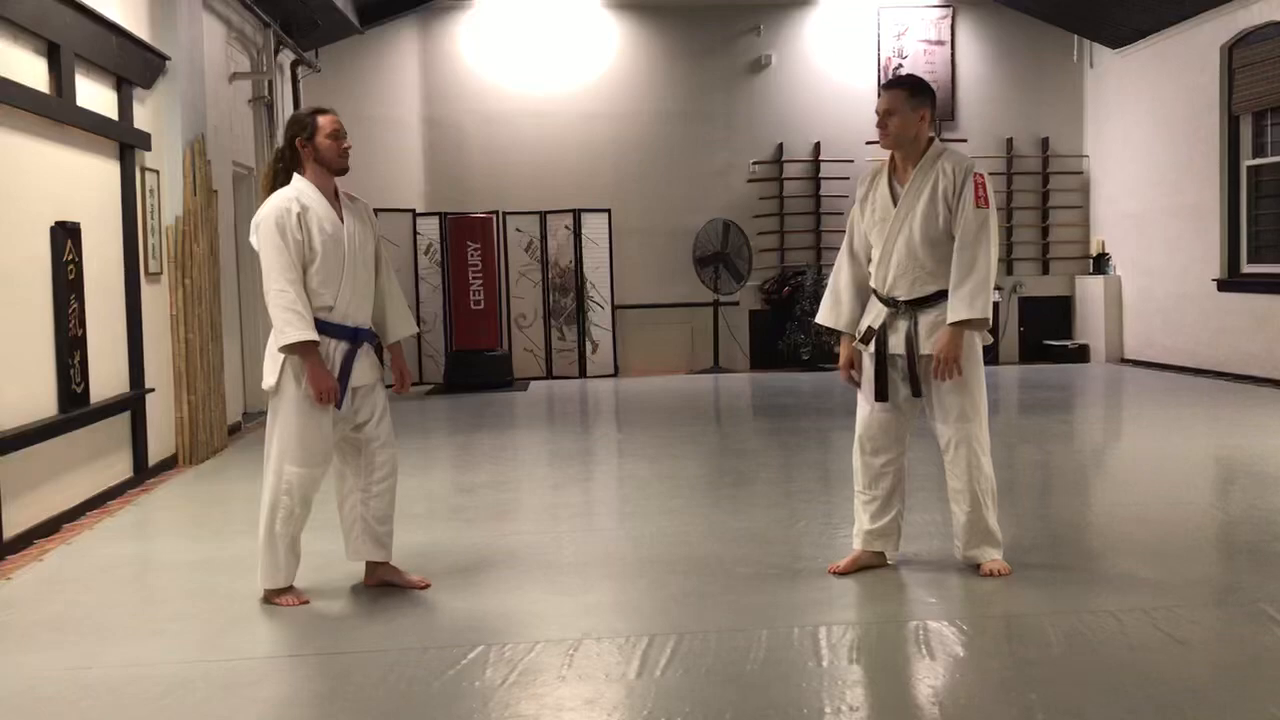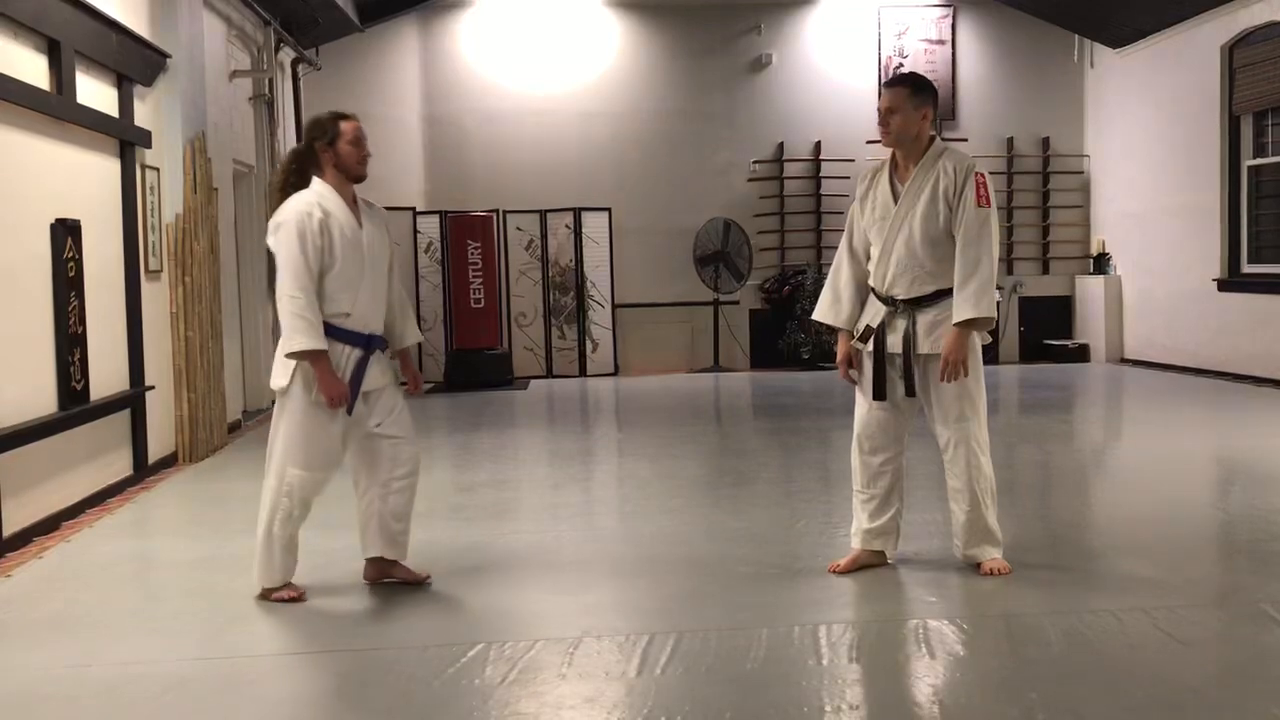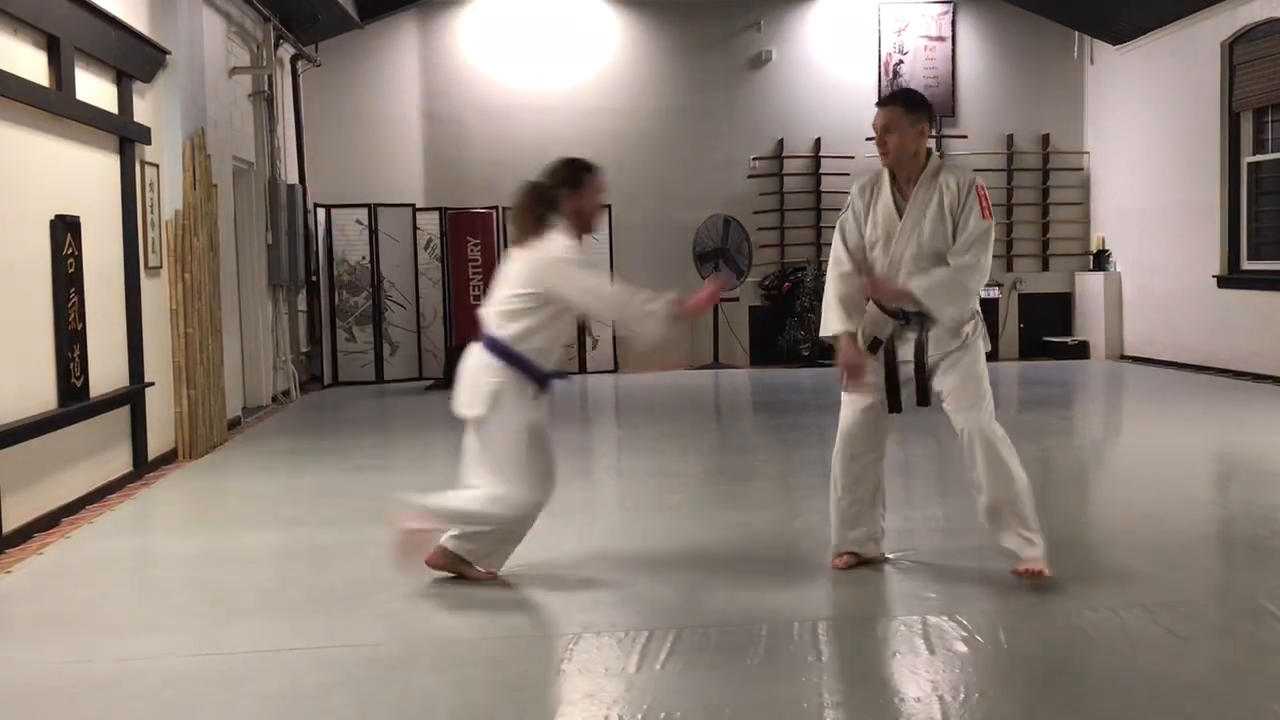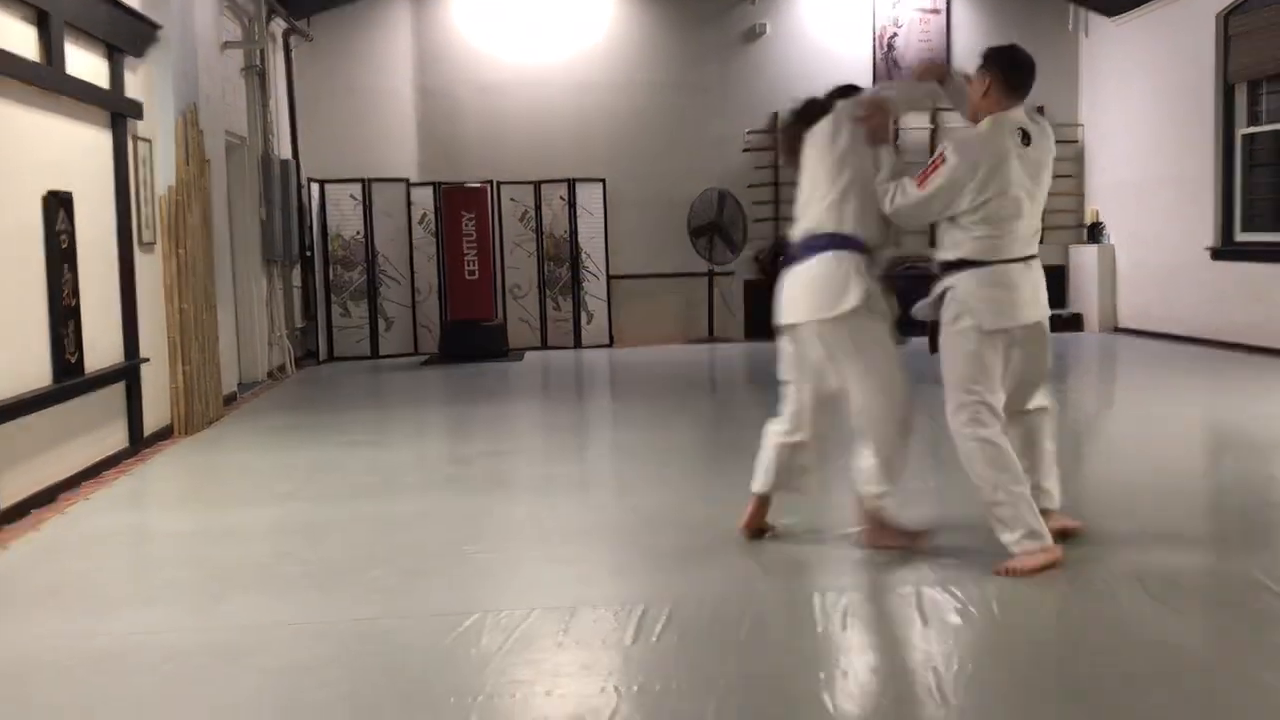
dt=0.5s
person 1, frame 1
left shoulder: (960, 174)
right shoulder: (872, 183)
left elbow: (974, 256)
right elbow: (855, 260)
left wrist: (956, 329)
right wrist: (848, 334)
left hip: (942, 325)
right hip: (882, 325)
left knee: (963, 439)
right knee: (874, 438)
left ankle: (983, 548)
right ankle: (873, 543)
person 1, frame 2
left shoulder: (960, 173)
right shoulder: (872, 182)
left elbow: (975, 256)
right elbow: (853, 257)
left wrist: (962, 329)
right wrist: (845, 331)
left hip: (941, 323)
right hip: (881, 324)
left knee: (962, 439)
right knee: (873, 437)
left ankle: (982, 547)
right ankle: (872, 542)
person 1, frame 3
left shoulder: (961, 188)
right shoulder: (865, 192)
left elbow: (971, 269)
right elbow: (843, 268)
left wrist: (903, 290)
right wrist: (846, 338)
left hip: (949, 331)
right hip: (882, 331)
left knee: (980, 433)
right knee: (855, 436)
left ankle: (1026, 546)
right ankle: (859, 542)
person 1, frame 4
left shoulder: (967, 150)
right shoulder: (1041, 134)
left elbow: (902, 203)
right elbow: (996, 119)
left wrist: (884, 144)
right wrist: (947, 79)
left hip: (976, 295)
right hip: (1023, 285)
left knee: (973, 421)
right knee: (1027, 401)
left ankle: (1033, 539)
right ankle: (1045, 510)
person 2, frame 1
left shoulder: (358, 210)
right shoulder: (283, 209)
left elbow: (381, 282)
right elbow: (283, 293)
left wrist: (395, 349)
right wrist: (313, 363)
left hip: (358, 355)
right hip: (307, 357)
left knee: (375, 459)
right knee: (296, 472)
left ankle: (377, 563)
right ankle: (277, 580)
person 2, frame 2
left shoulder: (372, 215)
right shoulder: (303, 212)
left elbow: (391, 292)
right elbow: (295, 297)
left wrist: (405, 356)
right wrist: (323, 368)
left hip: (370, 360)
right hip: (319, 358)
left knee: (397, 458)
right knee: (299, 473)
left ankle: (382, 558)
right ankle: (274, 576)
person 2, frame 3
left shoulder: (545, 243)
right shoulder: (557, 255)
right elbow: (612, 302)
right wrist: (684, 307)
left hip: (511, 376)
right hip: (495, 380)
left knee: (533, 484)
right knee: (513, 492)
left ankle: (457, 552)
right ankle: (425, 521)
person 2, frame 4
left shoulder: (818, 151)
right shoulder: (836, 128)
right elbow: (903, 95)
left hip: (800, 287)
right hip: (839, 280)
left knee: (798, 407)
right knee: (882, 401)
left ankle: (758, 508)
right ankle: (875, 513)
